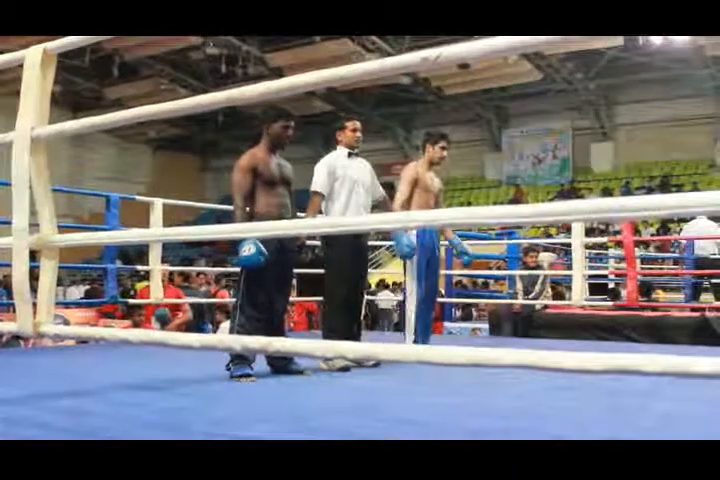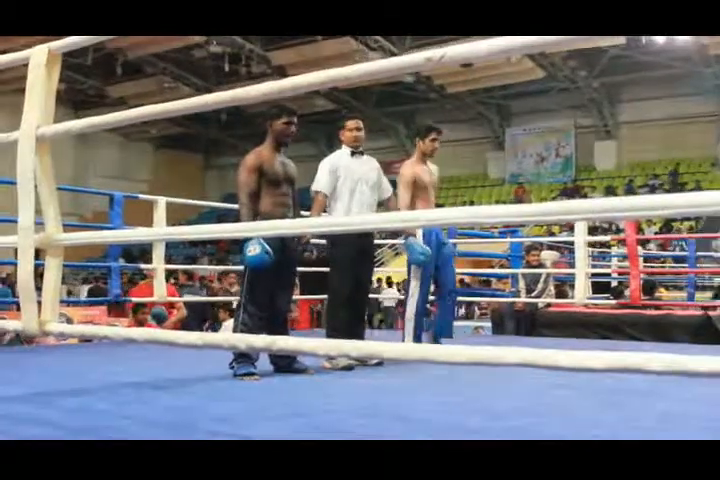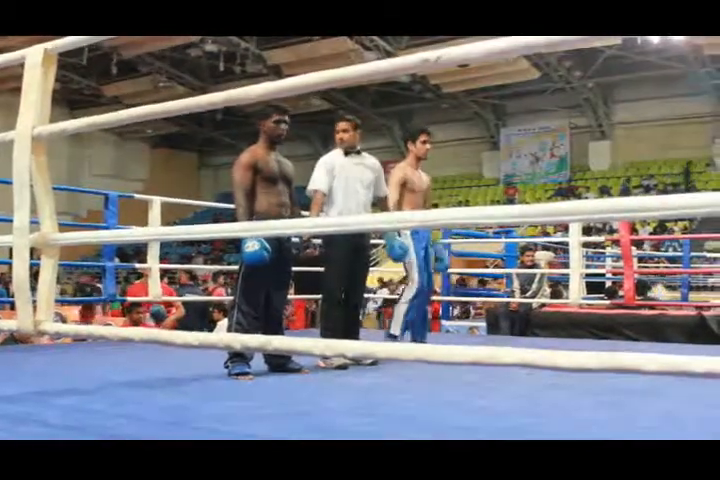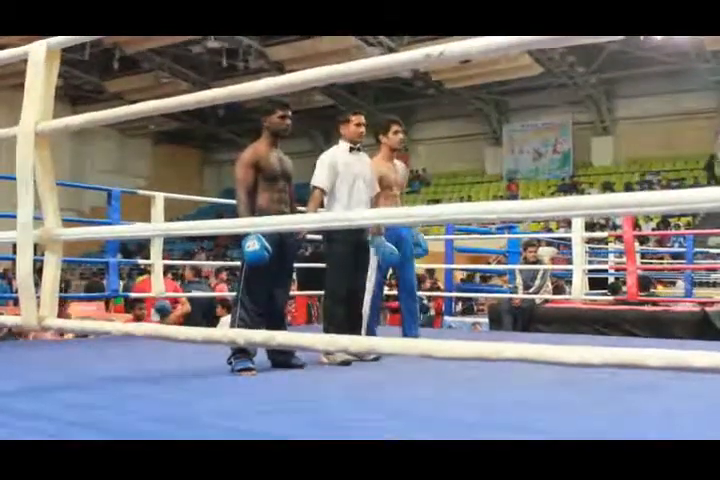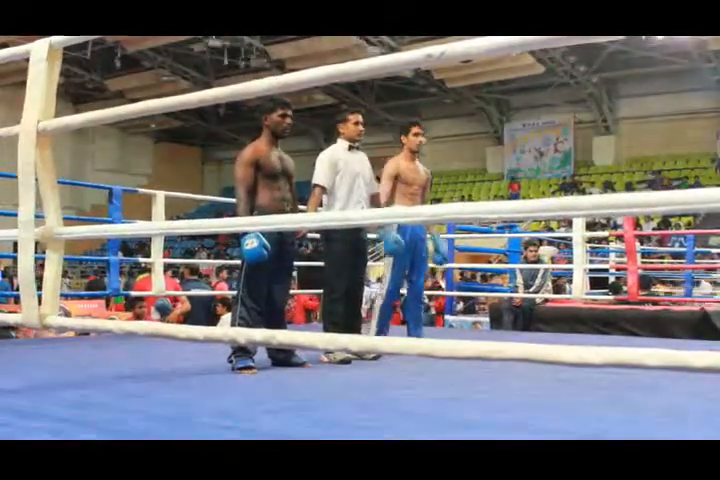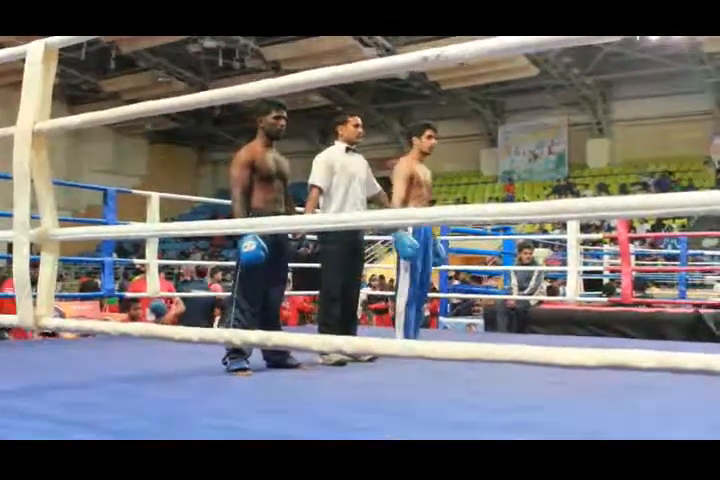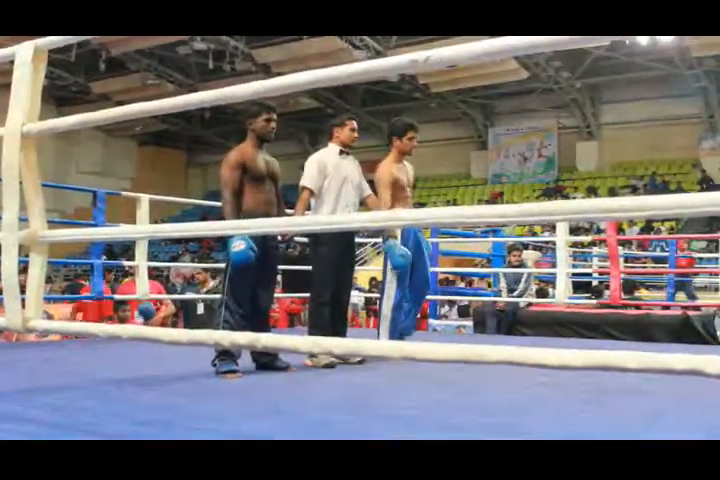
dt=0.7s
person 1, frame 1
left shoulder: (286, 166)
right shoulder: (250, 160)
right elbow: (240, 200)
left wrist: (298, 235)
right wrist: (245, 235)
left hip: (285, 236)
left knee: (279, 302)
right knee: (251, 300)
left ankle: (279, 358)
right ankle: (240, 361)
person 1, frame 2
left shoulder: (290, 165)
right shoulder: (254, 159)
right elbow: (245, 199)
right wrist: (250, 235)
left hip: (287, 235)
left knee: (281, 301)
right knee: (254, 300)
left ankle: (283, 357)
right ankle: (243, 360)
person 1, frame 3
left shoulder: (286, 164)
right shoulder: (249, 157)
right elbow: (241, 197)
left hip: (284, 234)
left knee: (277, 300)
right knee: (248, 298)
left ankle: (277, 356)
right ankle: (237, 359)
person 1, frame 4
left shoulder: (286, 160)
right shoulder: (252, 154)
right elbow: (243, 195)
left wrist: (298, 230)
right wrist: (249, 230)
left hip: (286, 230)
right hip: (263, 229)
left knee: (279, 296)
right knee: (252, 295)
left ankle: (280, 351)
right ankle: (241, 355)
person 1, frame 5
left shoulder: (287, 159)
right shoulder: (251, 153)
right elbow: (242, 194)
right wrist: (247, 229)
left hip: (285, 229)
left knee: (279, 295)
right knee: (252, 293)
left ankle: (280, 350)
right ankle: (241, 353)
person 1, frame 6
left shoulder: (282, 160)
right shoulder: (247, 155)
right elbow: (238, 195)
right wrist: (245, 232)
left hip: (280, 231)
right hip: (258, 230)
left knee: (274, 297)
right knee: (246, 295)
left ankle: (275, 352)
right ankle: (236, 355)
person 1, frame 7
left shoulder: (272, 162)
right shoulder: (237, 156)
right elbow: (228, 196)
right wrist: (235, 231)
left hip: (269, 233)
right hip: (247, 231)
left knee: (263, 298)
right knee: (236, 297)
left ankle: (264, 354)
right ankle: (225, 357)
person 2, frame 1
left shoulder: (365, 166)
right shoulder: (329, 162)
left elbow: (380, 197)
right elbow: (317, 196)
left hip: (360, 235)
right hip: (338, 234)
left knee: (356, 293)
right knee: (336, 293)
person 2, frame 2
left shoulder: (373, 164)
right shoulder: (333, 161)
left elbow: (387, 197)
right elbow: (321, 196)
left hip: (366, 234)
right hip: (342, 232)
left knee: (361, 292)
right knee: (340, 292)
person 2, frame 3
left shoulder: (372, 163)
right shoulder: (328, 161)
left elbow: (382, 197)
right elbow: (319, 195)
left hip: (361, 234)
right hip: (337, 233)
left knee: (355, 292)
right knee: (333, 291)
person 2, frame 4
left shoulder: (365, 160)
right shoulder: (332, 156)
right elbow: (318, 191)
left wrist: (378, 231)
left hip: (361, 230)
right hip: (339, 229)
left knee: (357, 288)
right knee: (337, 287)
person 2, frame 5
left shoulder: (363, 158)
right shoulder: (330, 155)
left elbow: (373, 193)
right elbow: (318, 189)
left hip: (359, 229)
right hip: (338, 228)
left knee: (355, 287)
right knee: (336, 287)
person 2, frame 6
left shoulder: (361, 161)
right shoulder: (327, 157)
left elbow: (375, 192)
right elbow: (315, 191)
left hip: (356, 230)
right hip: (334, 229)
left knee: (352, 289)
right knee: (332, 288)
person 2, frame 7
left shoulder: (354, 164)
right shoulder: (320, 159)
left elbow: (367, 195)
right elbow: (306, 192)
left hip: (347, 233)
right hip: (326, 232)
left knee: (342, 292)
right knee: (322, 291)
right ankle: (317, 350)
person 3, frame 1
left shoulder: (437, 181)
right shoulder: (412, 170)
right elbow: (399, 203)
left wrist: (457, 243)
right wrist: (400, 233)
left hip: (431, 233)
right hip: (415, 232)
left knee: (430, 291)
right knee: (416, 288)
left ankle: (423, 343)
right ankle: (411, 343)
person 3, frame 2
left shoulder: (433, 169)
right shoulder: (409, 170)
right elbow: (404, 208)
left wrist: (441, 233)
right wrist: (411, 239)
left hip: (437, 230)
right hip: (420, 232)
left knee: (447, 287)
right knee: (418, 289)
left ankle: (436, 337)
right ankle: (411, 343)
person 3, frame 3
left shoulder: (424, 176)
right shoulder: (400, 172)
right elbow: (391, 206)
left wrist: (437, 246)
right wrist: (392, 236)
left hip: (423, 233)
right hip: (408, 231)
left knee: (426, 287)
right knee: (416, 283)
left ankle: (419, 340)
right ankle: (394, 333)
person 3, frame 4
left shoulder: (402, 168)
right shoulder: (374, 167)
left wrist: (414, 231)
right wrist: (378, 238)
left hip: (401, 228)
right hip: (381, 230)
left knee: (409, 284)
right knee: (374, 285)
left ankle: (411, 335)
right ankle: (367, 336)
person 3, frame 5
left shoulder: (425, 172)
right shoulder: (394, 165)
right elbow: (383, 199)
left wrist: (435, 237)
right wrist: (386, 229)
left hip: (419, 227)
right hip: (400, 225)
left knee: (417, 284)
right knee: (393, 281)
left ankle: (415, 334)
right ankle: (377, 334)
person 3, frame 6
left shoulder: (426, 171)
right shoulder: (405, 165)
right elbow: (397, 201)
left wrist: (435, 239)
right wrist: (400, 232)
left hip: (425, 228)
right hip: (410, 227)
left knee: (422, 287)
right knee: (408, 286)
left ankle: (412, 337)
right ankle: (403, 339)
person 3, frame 7
left shoulder: (408, 168)
right shoulder: (385, 170)
right elbow: (385, 209)
left wrist: (420, 232)
right wrist: (391, 241)
left hip: (413, 229)
right hip: (398, 231)
left knee: (419, 286)
right knee: (395, 288)
left ankle: (399, 334)
right ankle: (387, 341)
